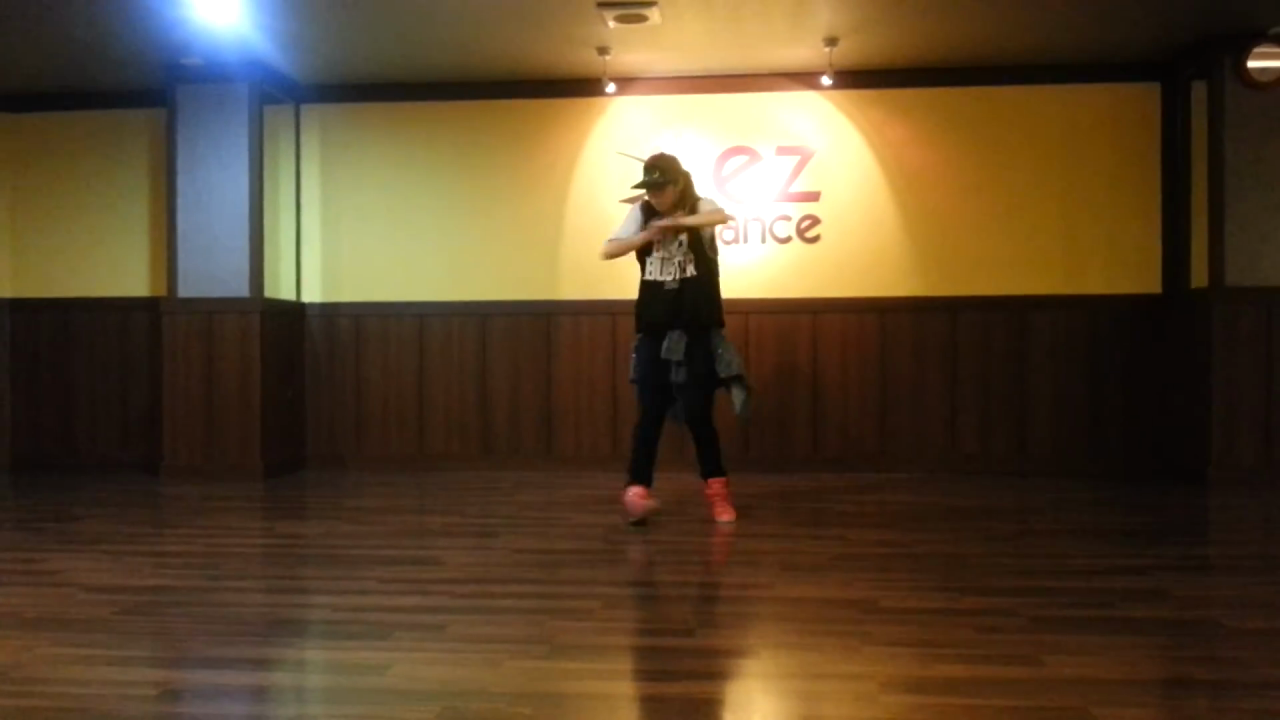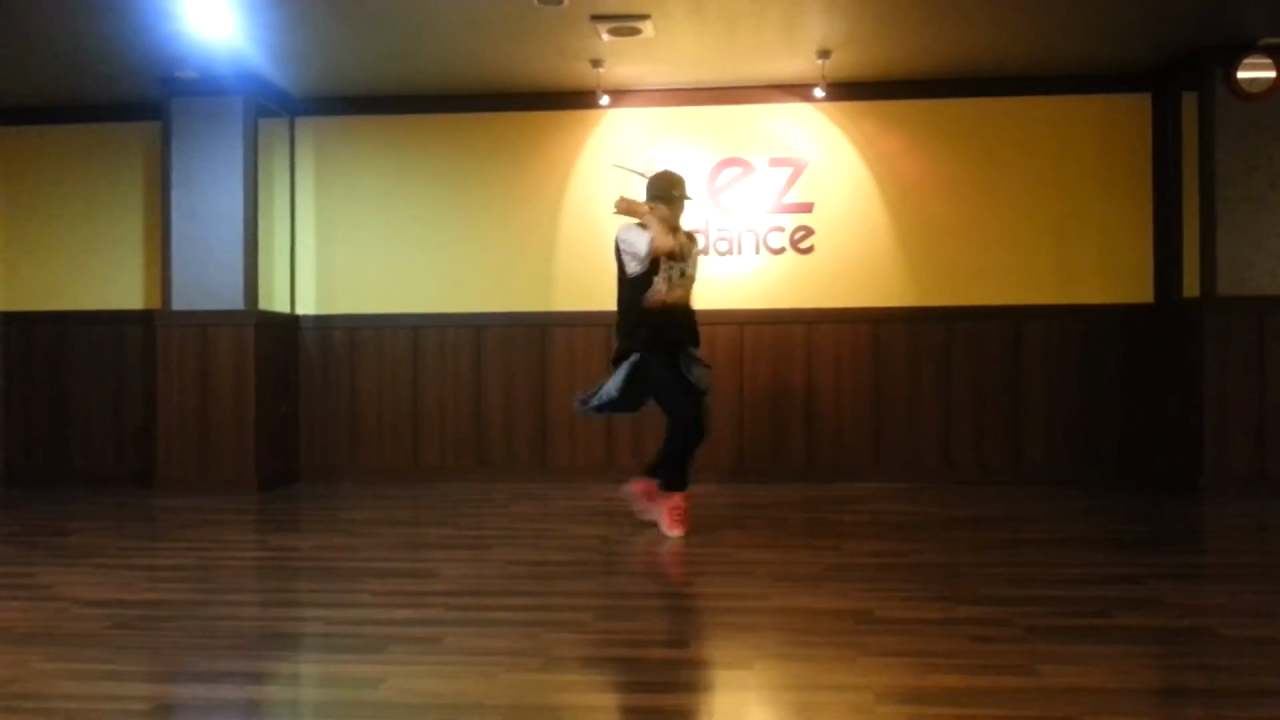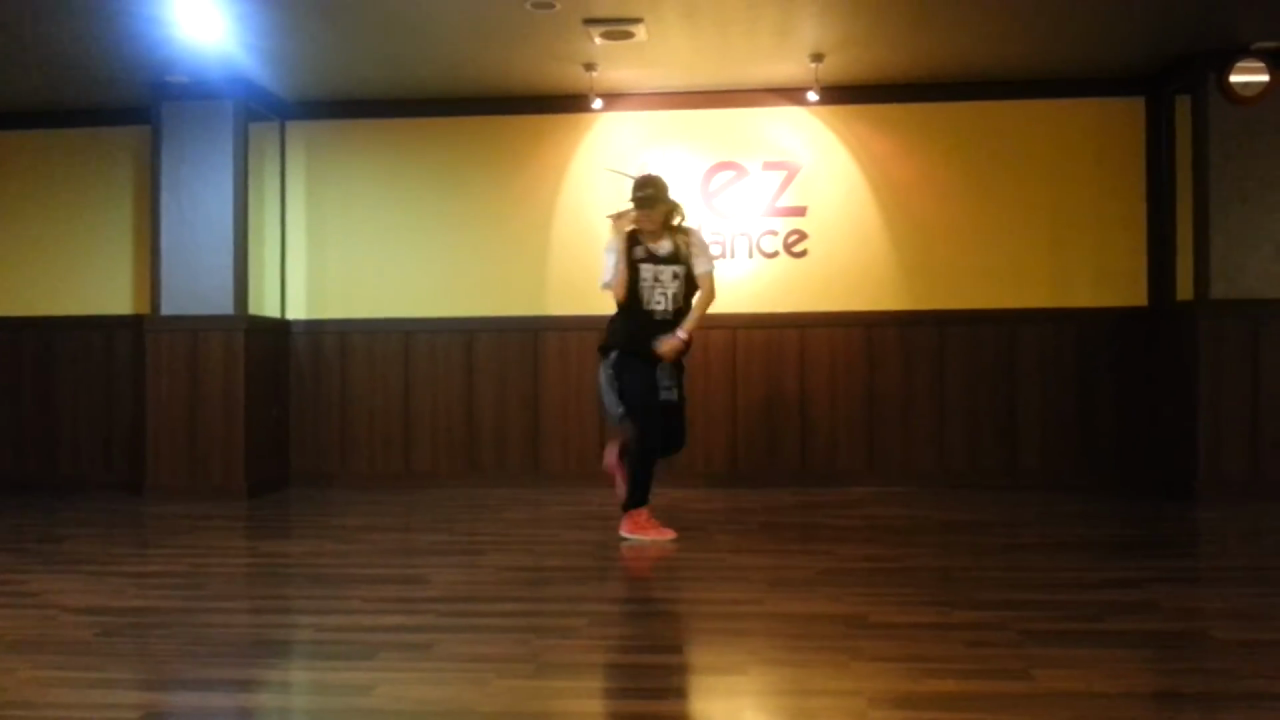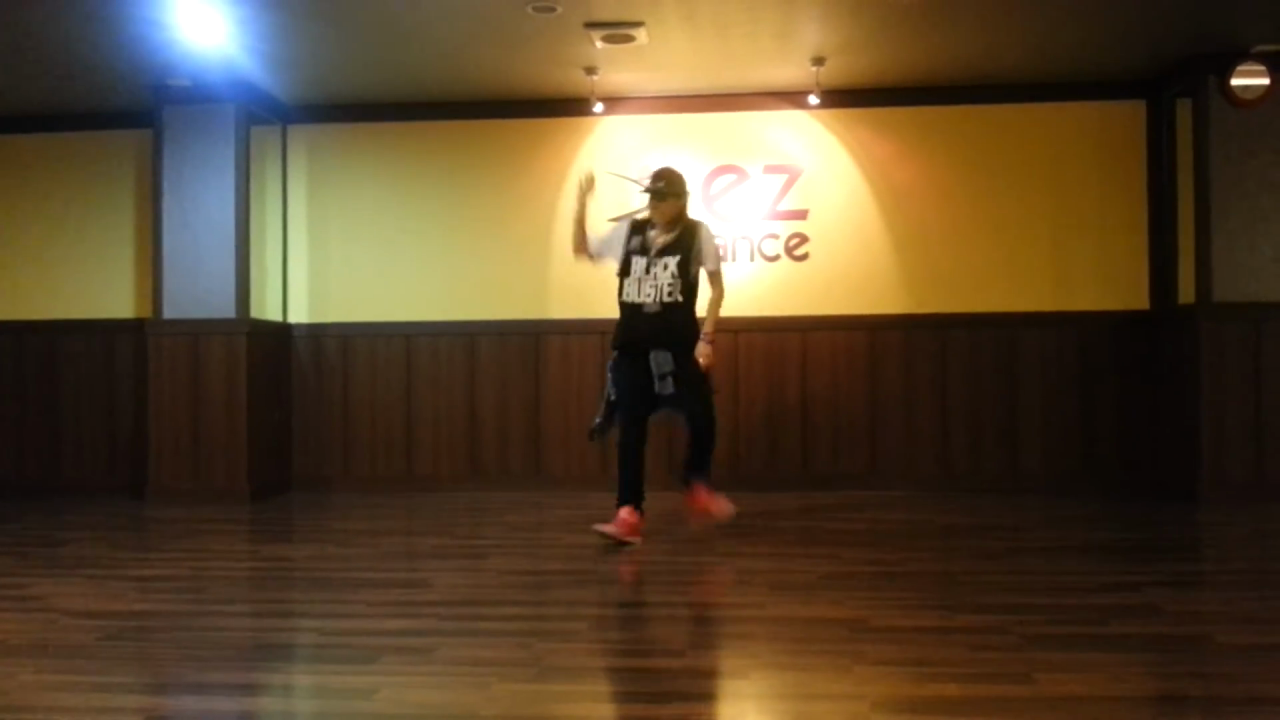
dt=0.3s
person 1, frame 1
left shoulder: (698, 208)
right shoulder: (640, 215)
left elbow: (720, 216)
right elbow: (609, 251)
left wrist: (676, 223)
right wrist: (649, 235)
left hip: (696, 329)
right hip: (654, 330)
left knee: (696, 411)
right knee: (652, 410)
left ankle: (716, 490)
right ankle: (637, 491)
person 1, frame 2
left shoulder: (687, 242)
right shoulder: (629, 234)
left elbow: (685, 291)
right elbow: (666, 246)
left wrist: (666, 295)
right wrist: (643, 215)
left hip: (678, 347)
right hip: (645, 347)
left knee: (693, 423)
right knee: (687, 418)
left ankle: (647, 485)
right ankle: (672, 500)
person 1, frame 3
left shoulder: (690, 241)
right shoulder: (624, 247)
left elbow: (707, 293)
right elbow: (619, 294)
left wrist: (681, 334)
right wrist: (619, 241)
left hip: (666, 354)
right hip: (629, 352)
left knee: (671, 438)
right knee: (648, 431)
left ankle: (622, 454)
right ankle: (636, 516)
person 1, frame 4
left shoulder: (697, 234)
right shoulder: (628, 232)
left elbow: (717, 288)
right elbow: (581, 250)
left wrist: (706, 336)
right wrist: (582, 204)
left hip: (678, 346)
right hip: (633, 349)
left knee: (702, 419)
right knee: (631, 431)
left ankle: (697, 488)
right ankle: (628, 517)
